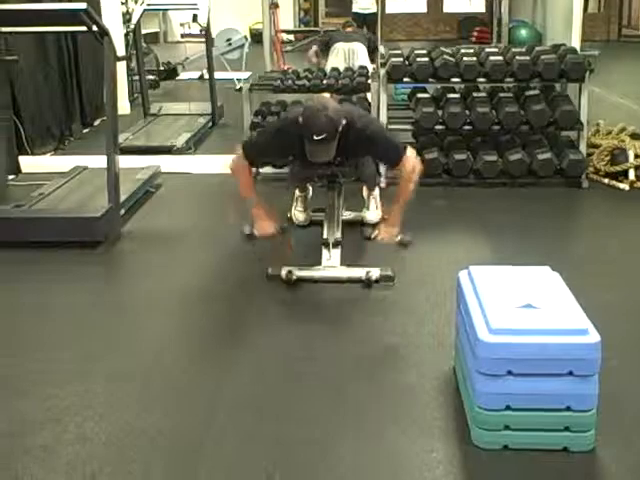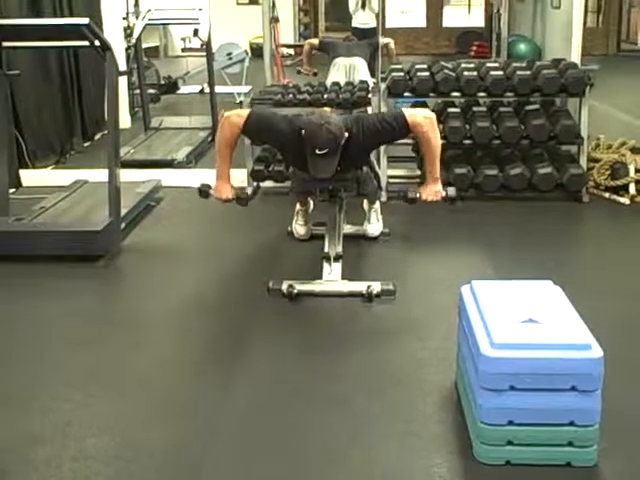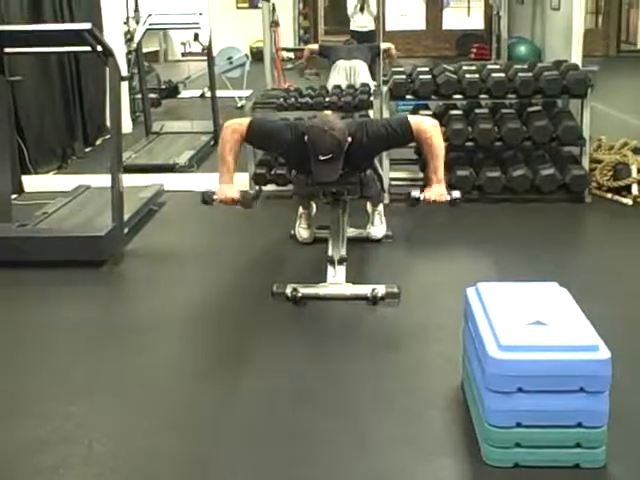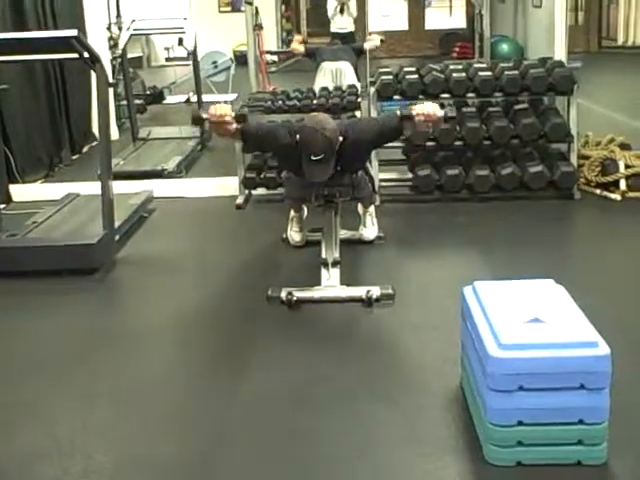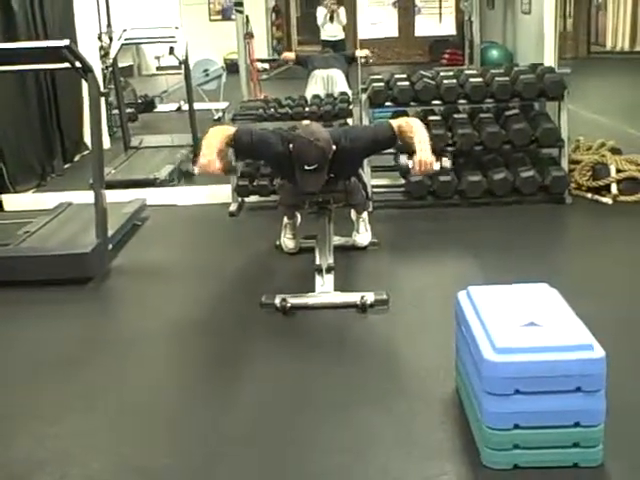
dt=0.5s
person 1, frame 1
left shoulder: (363, 127)
right shoulder: (285, 129)
left elbow: (411, 165)
right elbow: (240, 164)
left wrist: (393, 221)
right wrist: (261, 216)
left knee: (368, 174)
right knee: (298, 175)
left ankle: (371, 192)
right ankle: (302, 193)
person 1, frame 2
left shoulder: (362, 131)
right shoulder: (288, 131)
left elbow: (425, 120)
right elbow: (230, 120)
left wrist: (432, 181)
right wrist: (223, 180)
left hip: (355, 169)
left knee: (369, 189)
right knee: (299, 190)
left ankle: (373, 206)
right ankle: (303, 207)
person 1, frame 3
left shoulder: (367, 135)
right shoulder: (291, 137)
left elbow: (428, 125)
right elbow: (233, 127)
left wrist: (437, 183)
right wrist: (226, 182)
left hip: (359, 170)
left knee: (373, 192)
left ankle: (376, 208)
right ankle: (306, 210)
person 1, frame 4
left shoulder: (359, 134)
right shoulder: (282, 137)
left elbow: (412, 115)
right elbow: (232, 127)
left wrist: (426, 110)
right wrist: (219, 121)
left hip: (350, 173)
left knee: (364, 195)
right knee: (294, 197)
left ankle: (367, 210)
right ankle: (297, 213)
person 1, frame 5
left shoulder: (351, 143)
right shoulder: (277, 146)
left elbow: (407, 123)
right elbow: (222, 132)
left wrist: (423, 150)
right wrist: (209, 155)
left hip: (343, 180)
left knee: (357, 199)
right knee: (288, 203)
left ankle: (360, 216)
right ankle: (291, 220)
